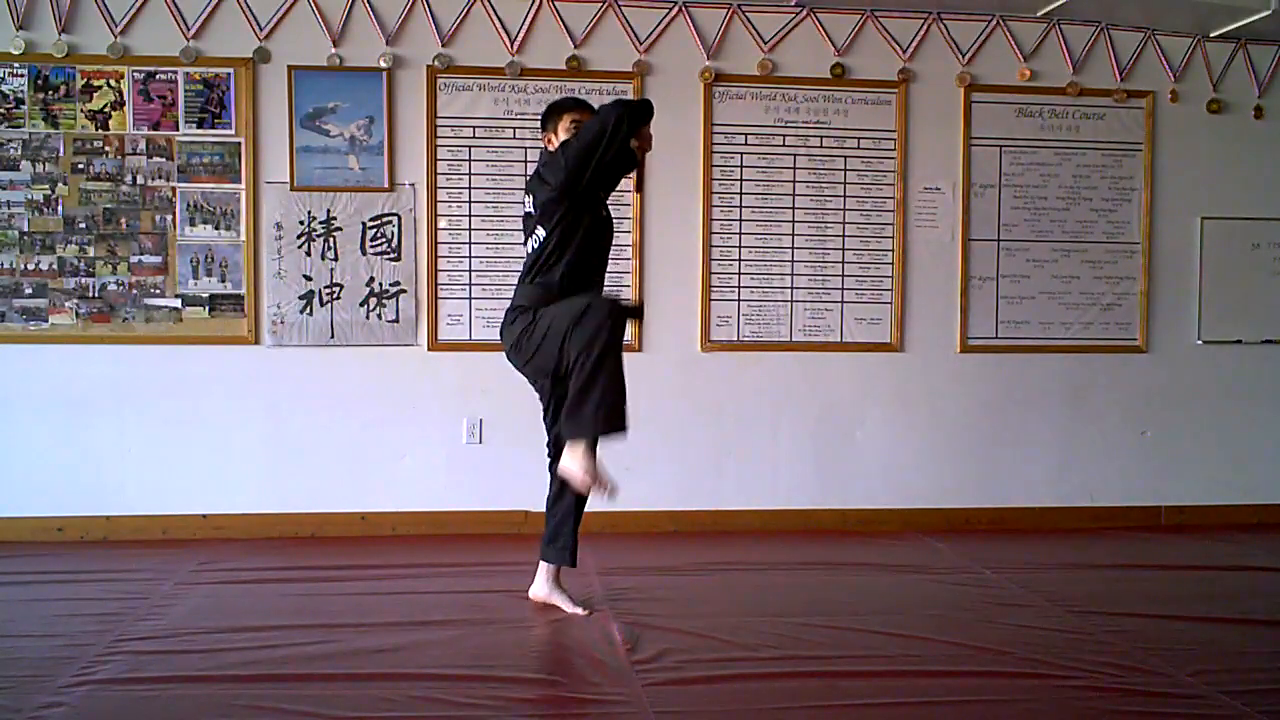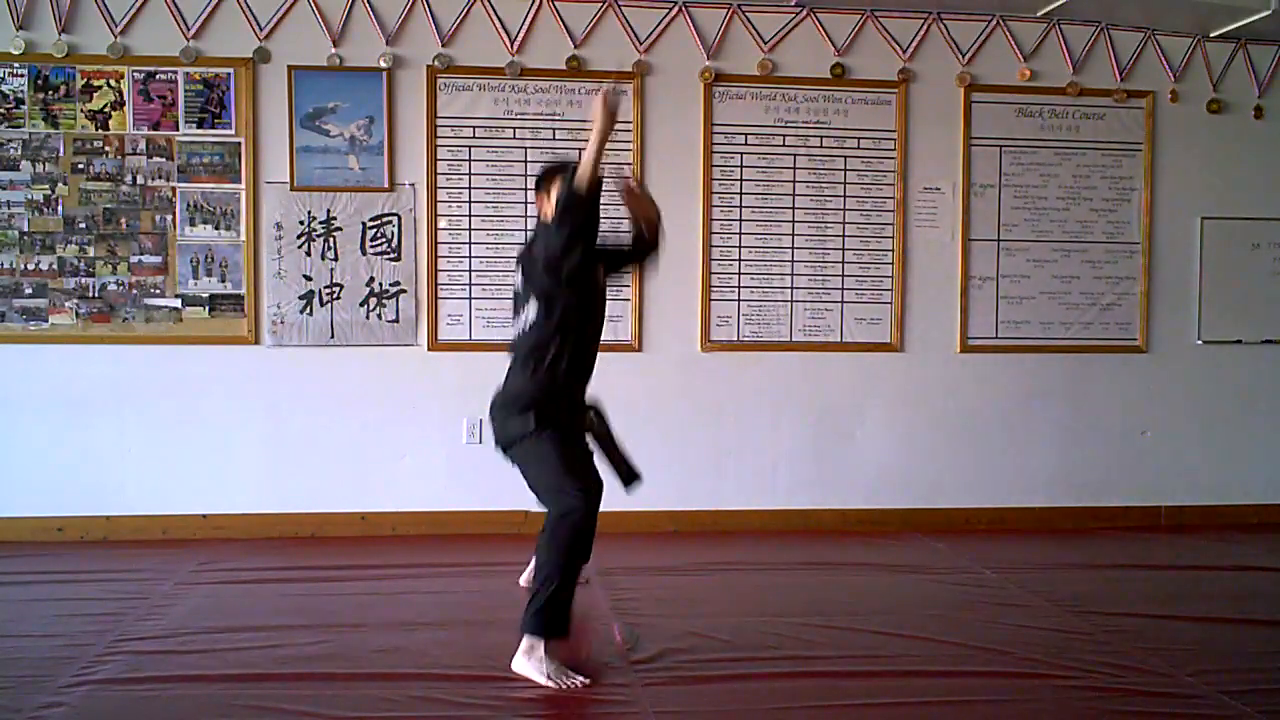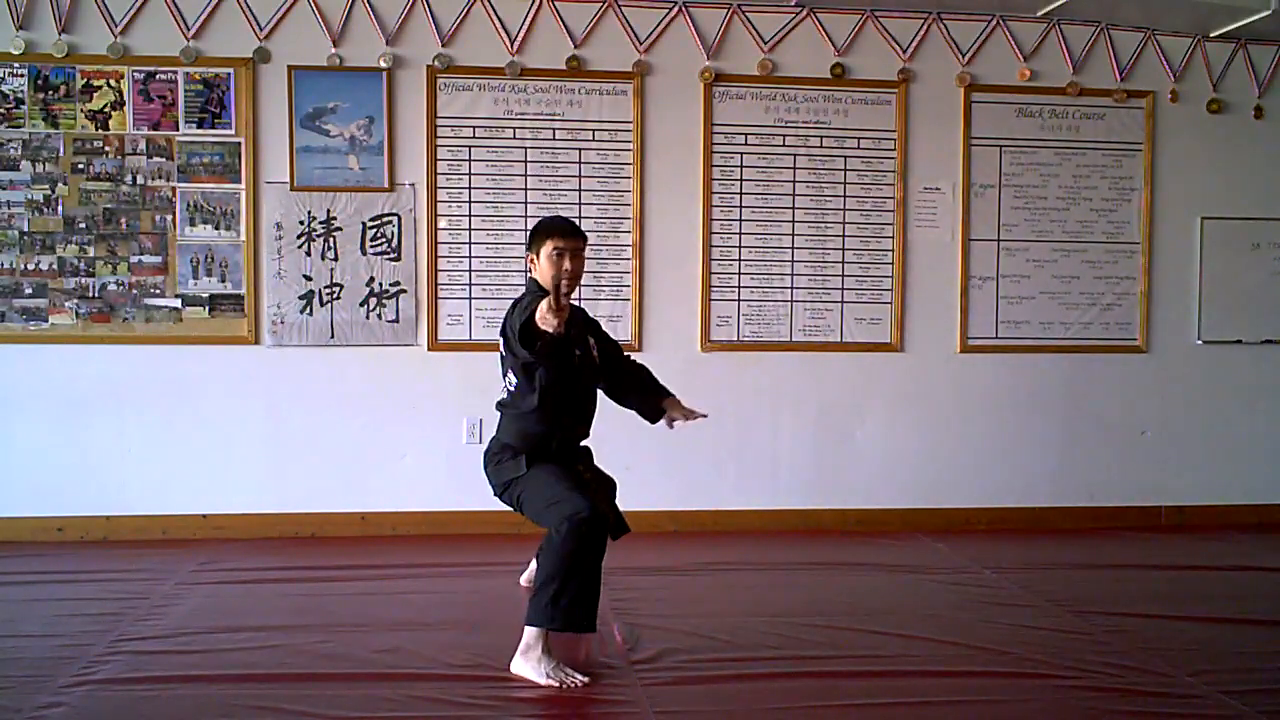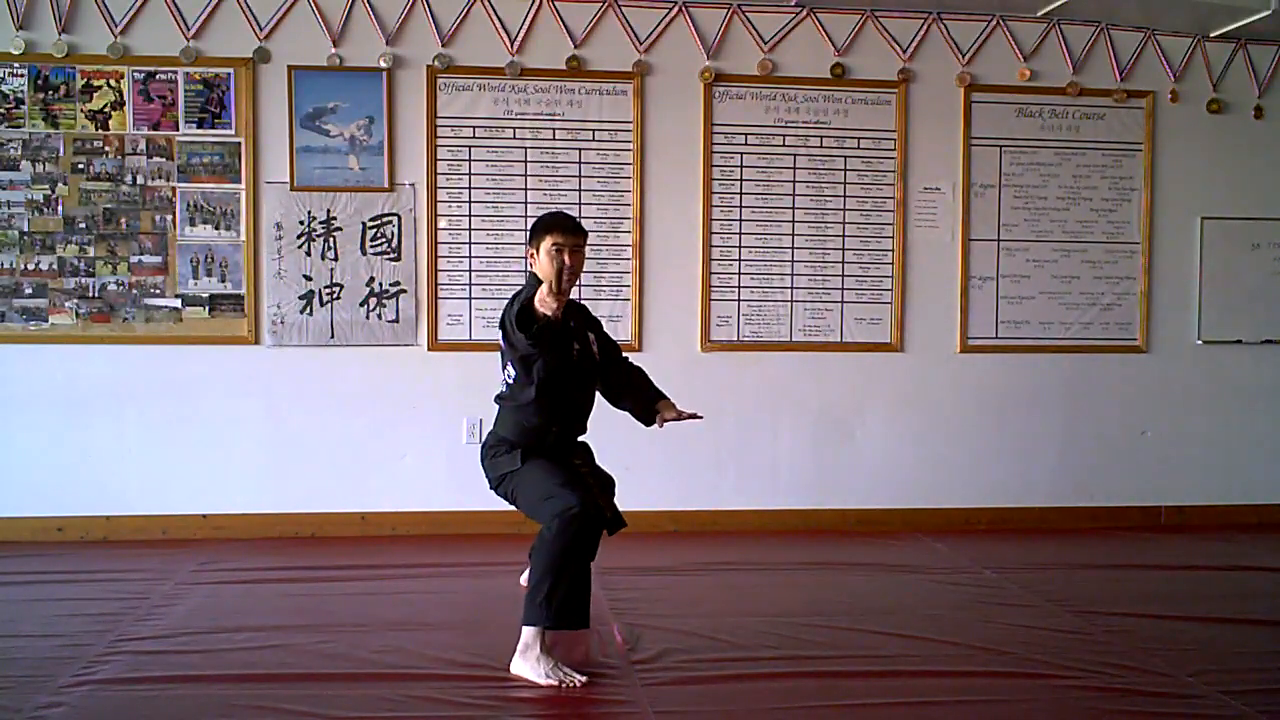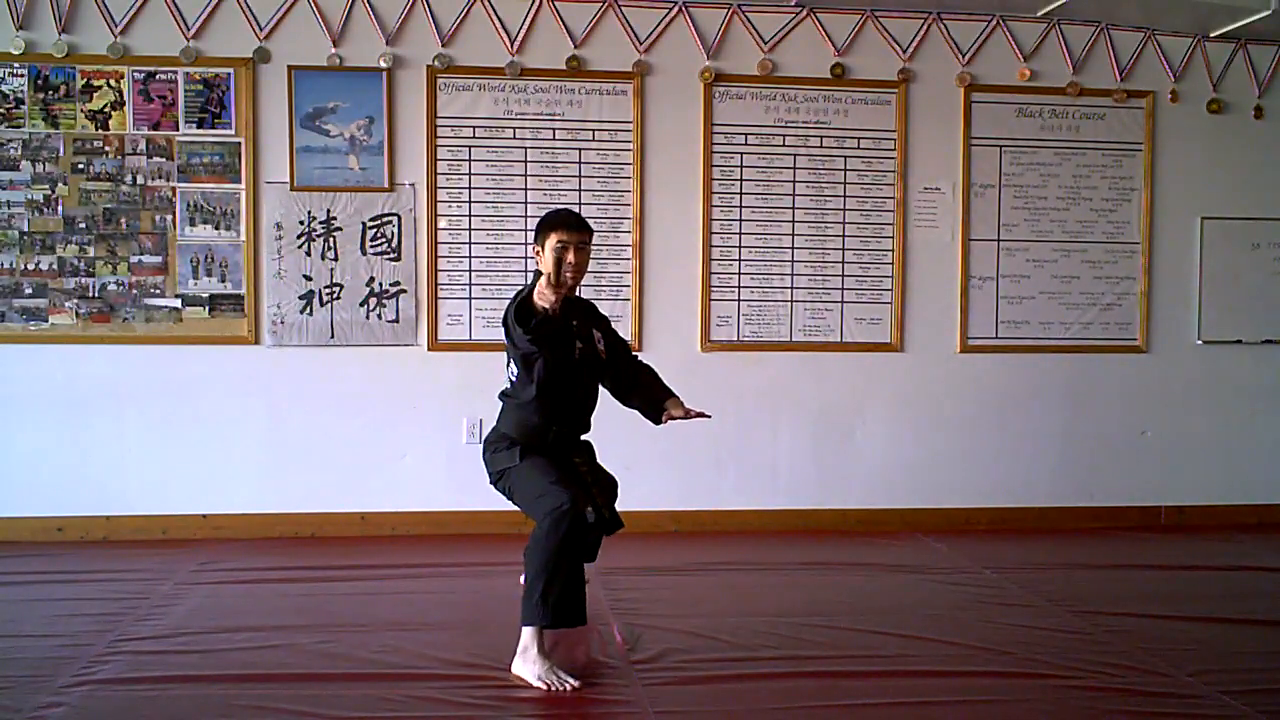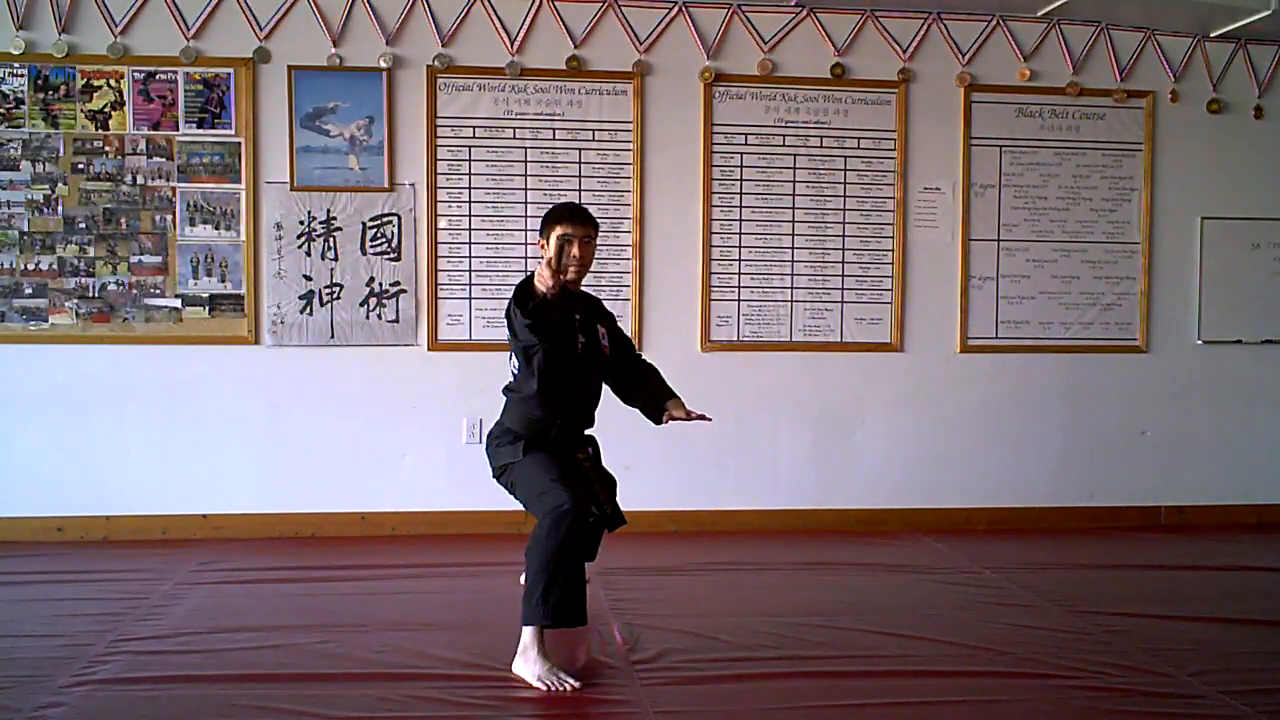
dt=0.3s
person 1, frame 1
left shoulder: (586, 181)
right shoulder: (556, 172)
left elbow: (616, 152)
right elbow: (617, 120)
left wrist: (633, 147)
right wrist: (637, 122)
left hip: (560, 335)
right hip: (532, 327)
left knee: (568, 455)
right knee: (602, 317)
left ankle: (548, 578)
right ankle: (579, 445)
person 1, frame 2
left shoulder: (581, 254)
right shoulder: (545, 251)
left elbow: (634, 253)
right elbow: (573, 219)
left wrist: (645, 217)
right wrist: (597, 138)
left hip: (558, 411)
right hip: (527, 413)
left knee: (583, 494)
right knee: (576, 510)
left ankle: (543, 568)
right ankle: (533, 648)
person 1, frame 3
left shoulder: (579, 321)
right shoulder: (526, 312)
left elbow: (619, 371)
right elbow: (527, 334)
left wrist: (665, 403)
right wrist: (543, 326)
left hip: (560, 454)
right hip: (519, 459)
left knee: (601, 497)
right knee: (581, 518)
left ankle: (541, 570)
right ankle: (531, 650)
person 1, frame 4
left shoulder: (580, 317)
right shoulder: (525, 307)
left elbow: (615, 371)
right elbow: (527, 327)
left wrist: (658, 406)
right wrist: (542, 310)
left hip: (560, 448)
right hip: (516, 452)
left knee: (598, 494)
right knee: (571, 512)
left ankle: (541, 571)
right ankle: (531, 650)
person 1, frame 5
left shoulder: (588, 315)
right shoulder: (528, 307)
left elbow: (623, 368)
right elbow: (530, 326)
left wrist: (666, 403)
right wrist: (542, 304)
left hip: (564, 446)
right hip: (517, 449)
left knee: (599, 497)
right knee: (564, 511)
left ankle: (541, 571)
right ankle: (530, 650)
person 1, frame 6
left shoulder: (593, 311)
right shoulder: (534, 303)
left elbow: (627, 367)
right elbow: (530, 316)
left wrist: (667, 404)
right wrist: (542, 288)
left hip: (568, 441)
right hip: (523, 442)
left knee: (597, 497)
right knee: (565, 509)
left ankle: (539, 570)
right ankle: (530, 650)
